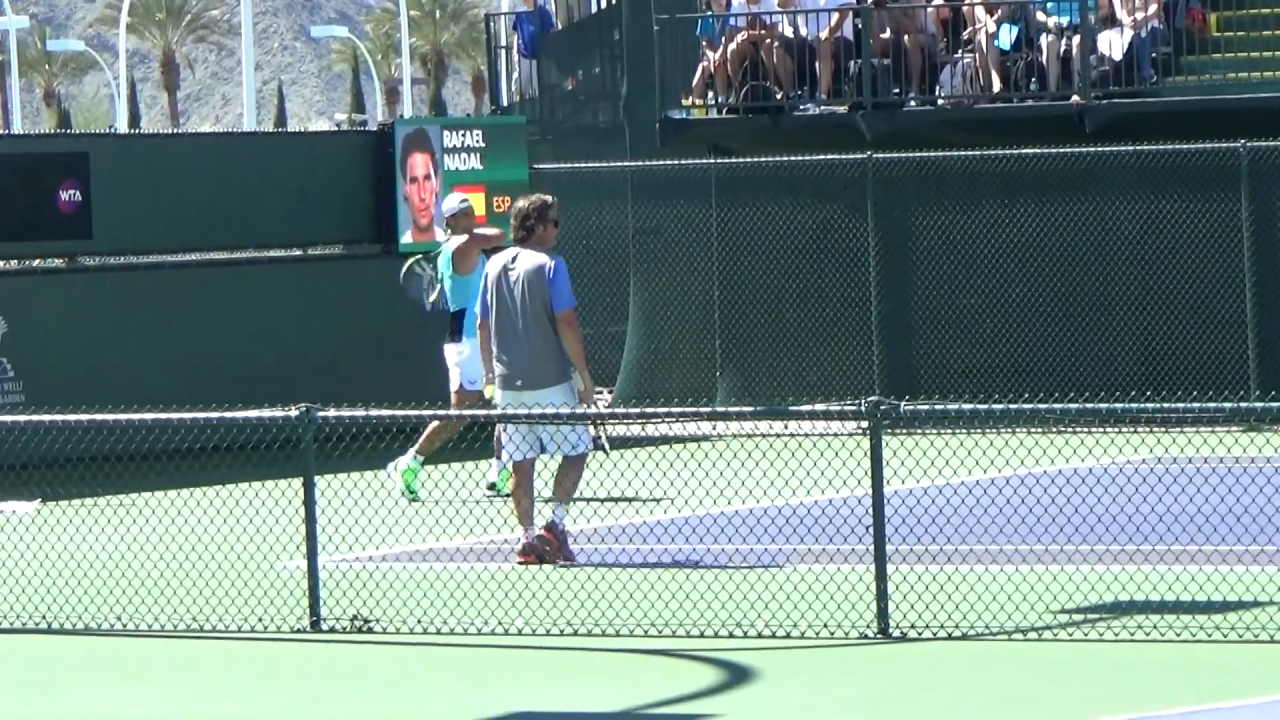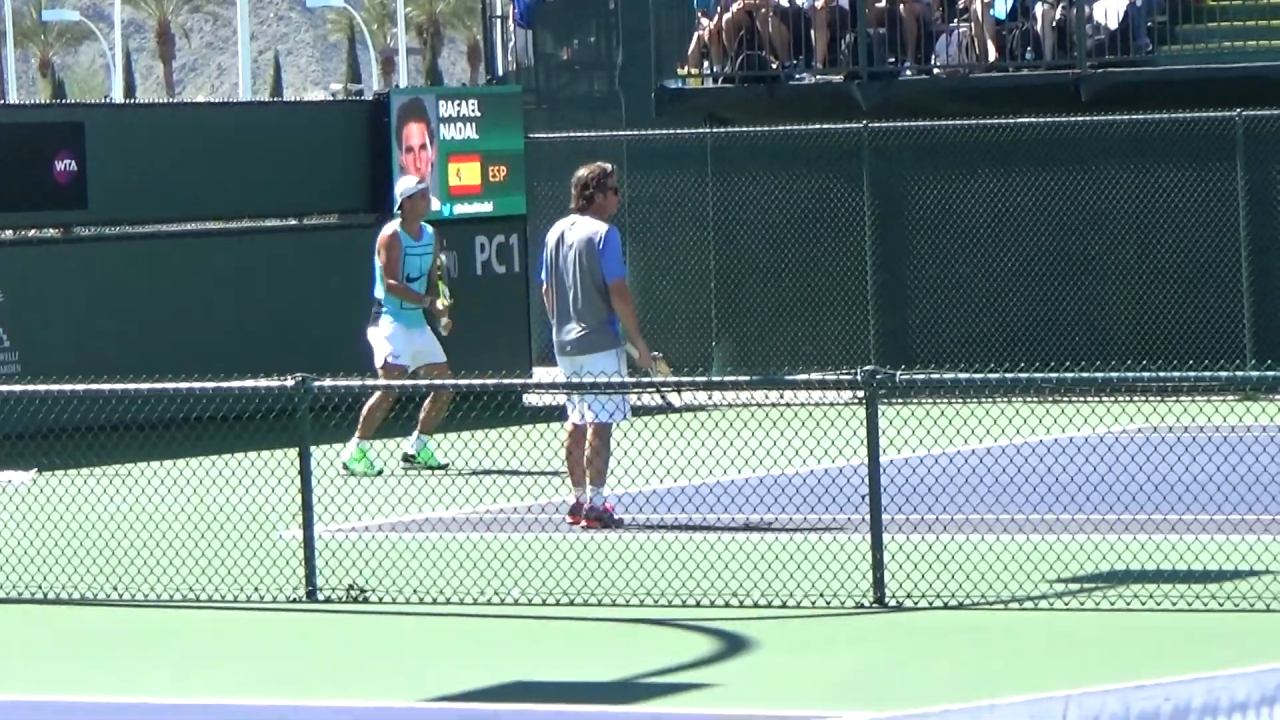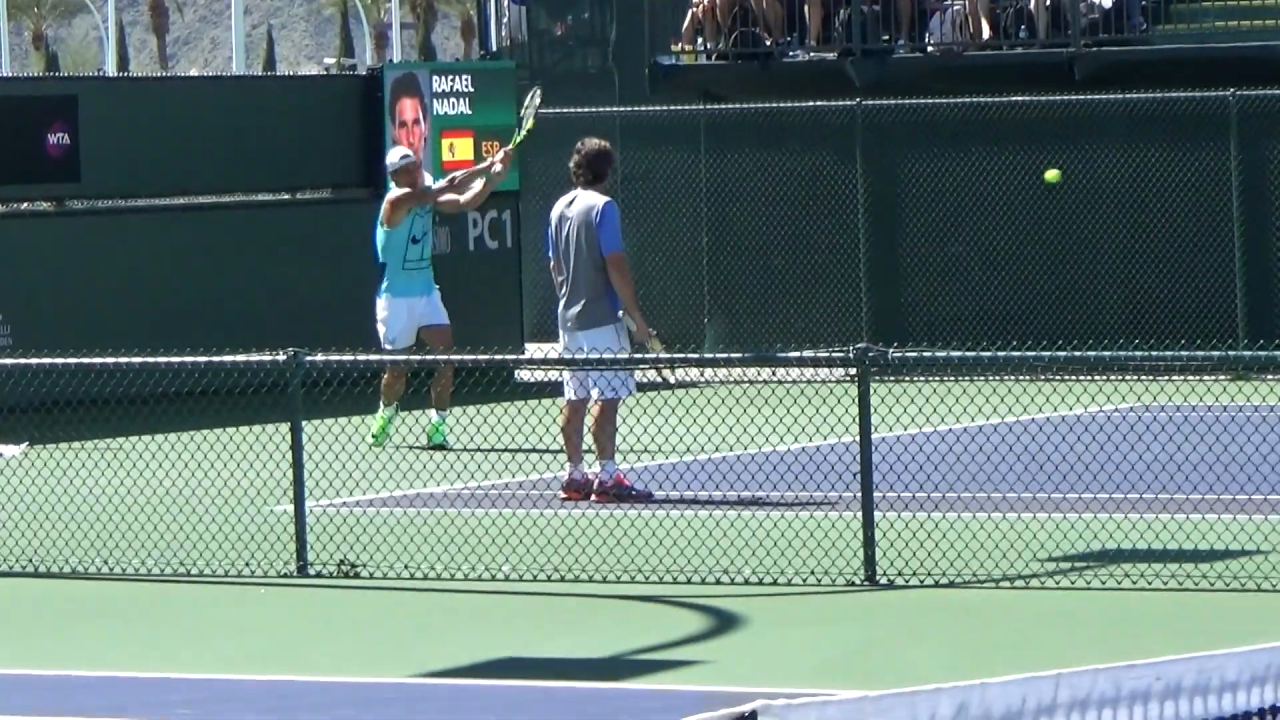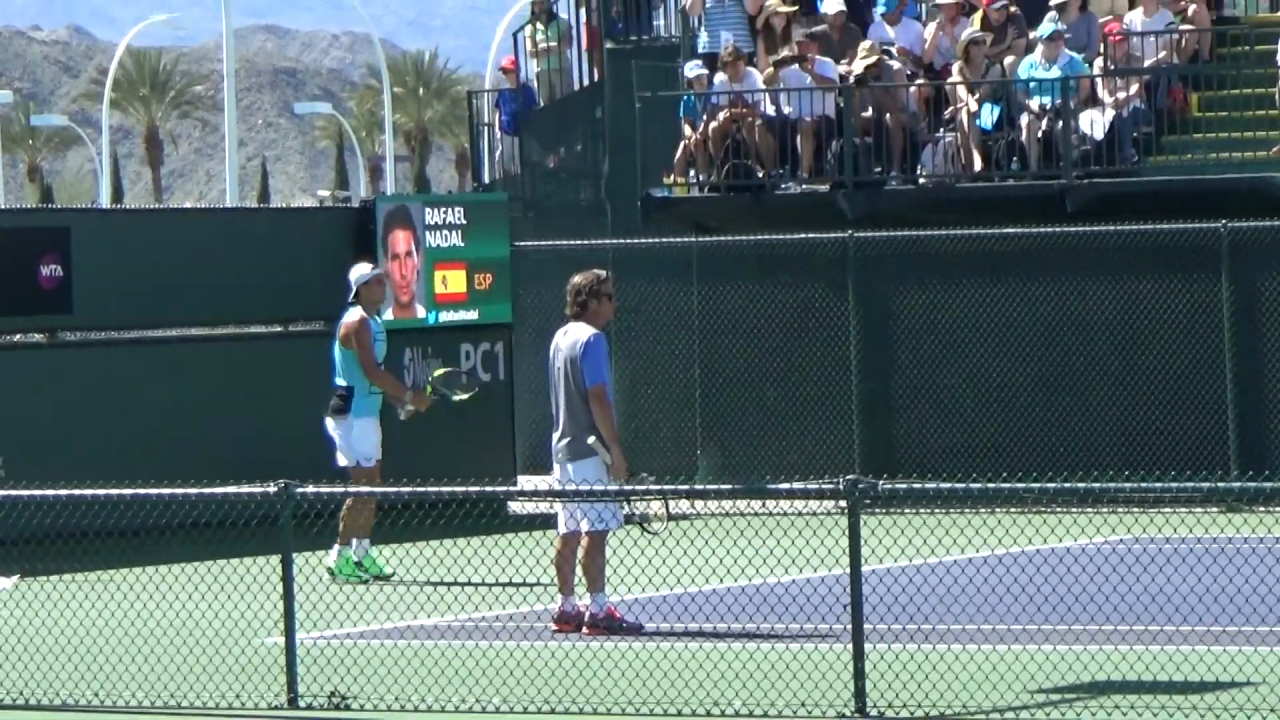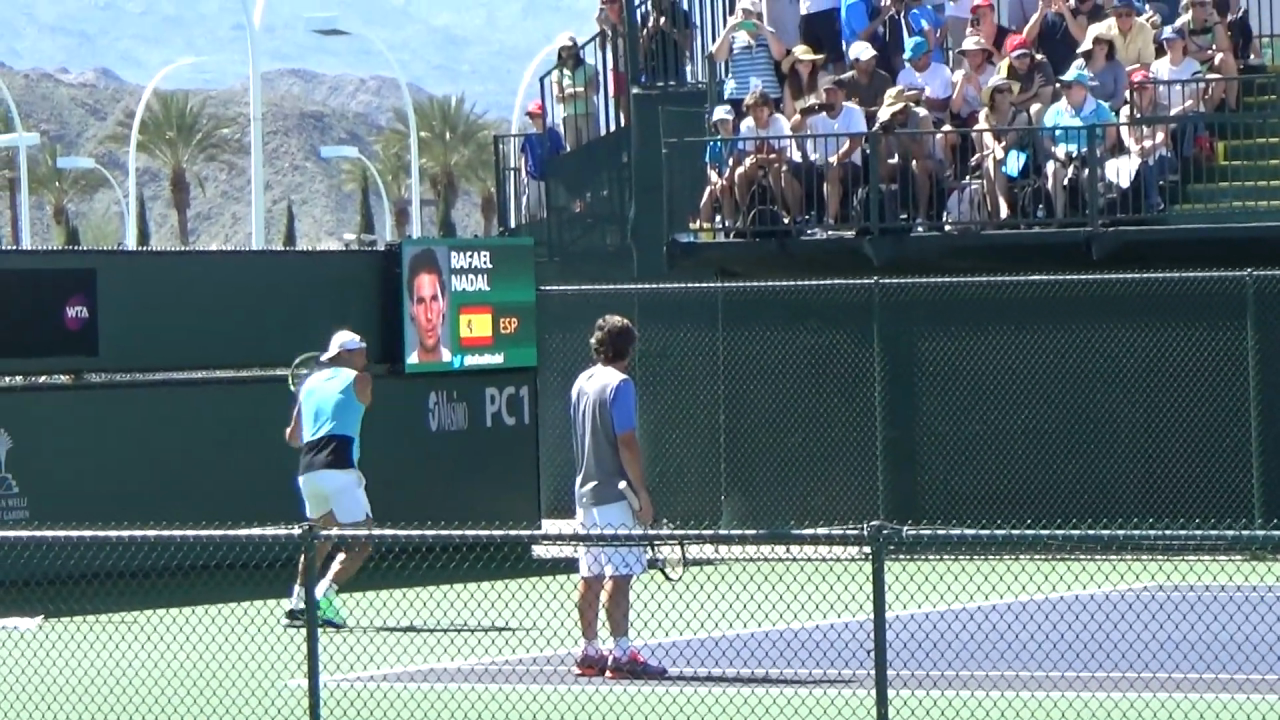
dt=1s
person 1, frame 1
left shoulder: (494, 265)
right shoulder: (551, 265)
left elbow: (483, 326)
right elbow: (566, 323)
left wrist: (490, 370)
right wrist: (584, 374)
left hip: (509, 384)
right hip: (551, 382)
left knee: (521, 464)
right knee: (576, 453)
left ankle: (528, 540)
right ankle: (555, 524)
person 1, frame 2
left shoulder: (555, 232)
right shoulder: (604, 234)
left elbow: (547, 291)
right elbow: (618, 293)
right wrist: (639, 342)
left hip: (566, 345)
right hip: (599, 345)
left knee: (577, 424)
right knee: (599, 425)
left ankle: (579, 500)
right ankle: (594, 506)
person 1, frame 3
left shoulder: (559, 208)
right shoulder: (603, 206)
right elbow: (616, 266)
right wrist: (636, 314)
left hip: (569, 318)
right hip: (601, 320)
left knee: (575, 399)
right knee: (607, 399)
left ankle: (575, 477)
right ankle: (607, 479)
person 1, frame 4
left shoulder: (560, 337)
right shoulder: (592, 339)
right elbow: (597, 399)
right wrist: (615, 449)
left hip: (564, 447)
right hip: (590, 451)
left knee: (568, 531)
right knee: (595, 530)
left ankle: (567, 609)
right ankle: (598, 611)
person 1, frame 5
left shoulder: (581, 382)
right shoulder: (620, 384)
right elbow: (626, 444)
right wrist: (642, 494)
left hip: (586, 492)
right hip: (614, 494)
left knee: (591, 575)
right knee: (619, 576)
left ankle: (590, 653)
right ankle: (621, 655)
person 2, frame 1
left shoulder: (462, 248)
right shoulder: (464, 245)
right elbow: (503, 237)
right wrist: (476, 234)
left hip: (481, 341)
right hip: (469, 344)
left ankle: (501, 477)
right ankle: (409, 463)
person 2, frame 2
left shoulder: (431, 235)
right shoulder: (391, 236)
left elbow: (434, 280)
right elbow: (391, 284)
left wrist: (438, 307)
right wrist: (426, 305)
left hip: (420, 326)
right hip: (390, 323)
left knee: (444, 386)
right knee: (390, 388)
left ankle: (416, 449)
right ankle: (355, 451)
person 2, frame 3
left shoulder: (427, 197)
right shoulder: (397, 199)
left elbow: (470, 201)
right elbow: (441, 190)
left wrist: (493, 176)
right wrist: (483, 170)
left hip: (426, 293)
right hip: (395, 296)
right knee: (398, 369)
left ankle: (438, 426)
right ankle: (386, 412)
person 2, frame 4
left shoulder: (375, 323)
right shoulder: (356, 322)
left elbow: (381, 372)
right elbow: (370, 371)
left wrist: (405, 400)
right wrist: (409, 395)
left hip: (368, 415)
right hip: (350, 415)
left knee: (369, 487)
right knee: (362, 487)
left ankle: (360, 551)
right ankle: (341, 558)
person 2, frame 5
left shoulder: (309, 383)
right shoulder: (358, 379)
left elbow: (293, 434)
left hip: (309, 471)
right hip: (338, 468)
left knee: (320, 538)
right knee: (360, 541)
left ankle: (298, 605)
right ankle: (322, 594)
